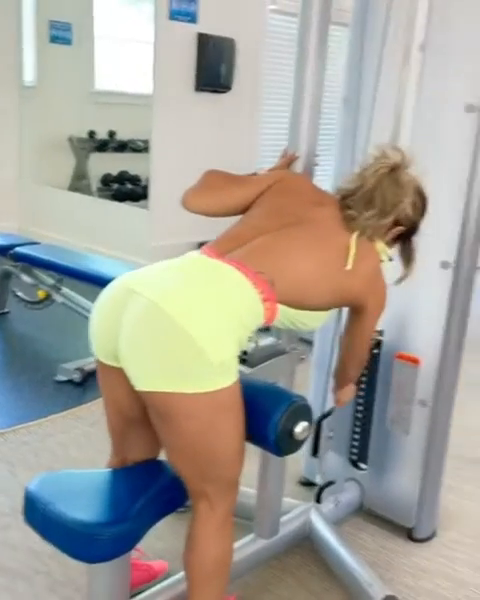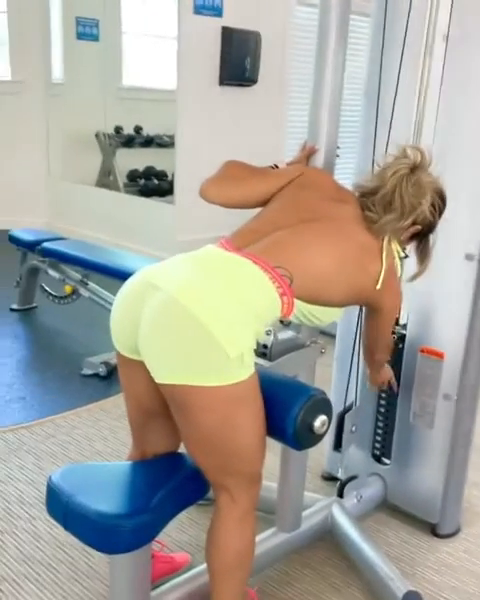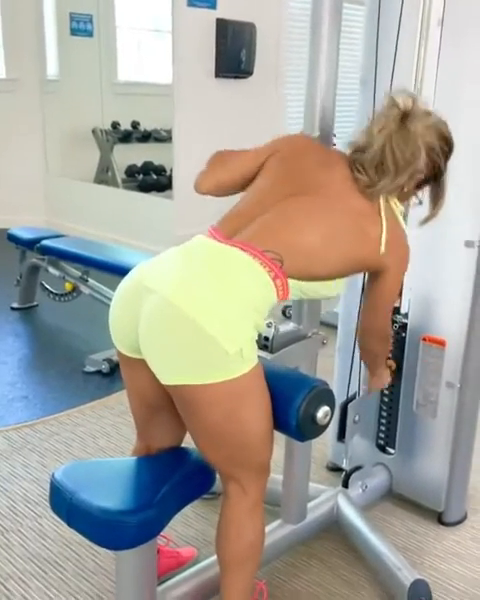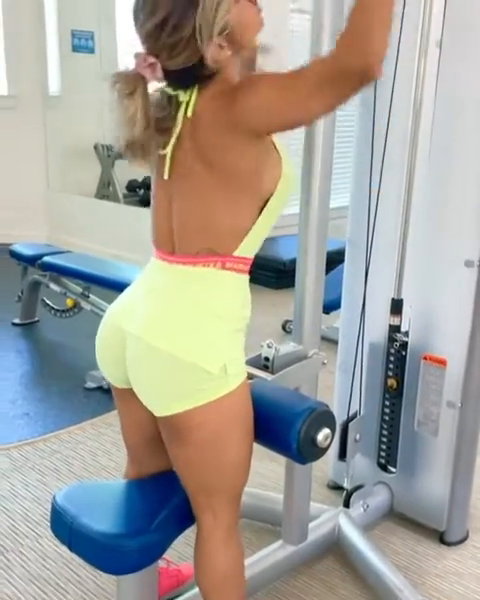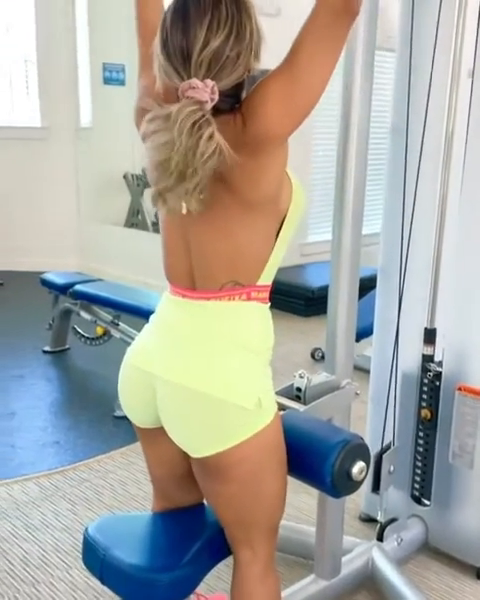
dt=0.7s
person 1, frame 1
left shoulder: (295, 186)
right shoulder: (368, 276)
left elbow: (196, 197)
right elbow: (350, 364)
right wrist: (343, 388)
left hip: (123, 295)
right hip: (187, 331)
left knee: (129, 462)
right knee: (214, 501)
person 1, frame 2
left shoulder: (315, 181)
right shoulder: (384, 275)
left elbow: (215, 187)
right elbow: (376, 354)
right wrist: (380, 372)
left hip: (144, 288)
right hip: (205, 323)
left knee: (150, 454)
right knee: (238, 492)
person 1, frame 3
left shoulder: (301, 150)
right shoulder: (389, 239)
left elbow: (208, 180)
right elbow: (373, 335)
right wrist: (378, 370)
left hip: (141, 286)
right hip: (203, 321)
left knee: (155, 447)
right knee: (246, 484)
person 1, frame 4
left shoulder: (161, 104)
right shoulder: (239, 112)
right elbow: (356, 65)
left hip: (128, 320)
right hip: (193, 341)
left knee: (147, 478)
right knee: (217, 515)
person 1, frame 5
left shoulder: (159, 125)
right shoulder: (257, 134)
left hip: (151, 361)
right hip: (220, 377)
left knee: (174, 513)
right knee: (255, 551)
